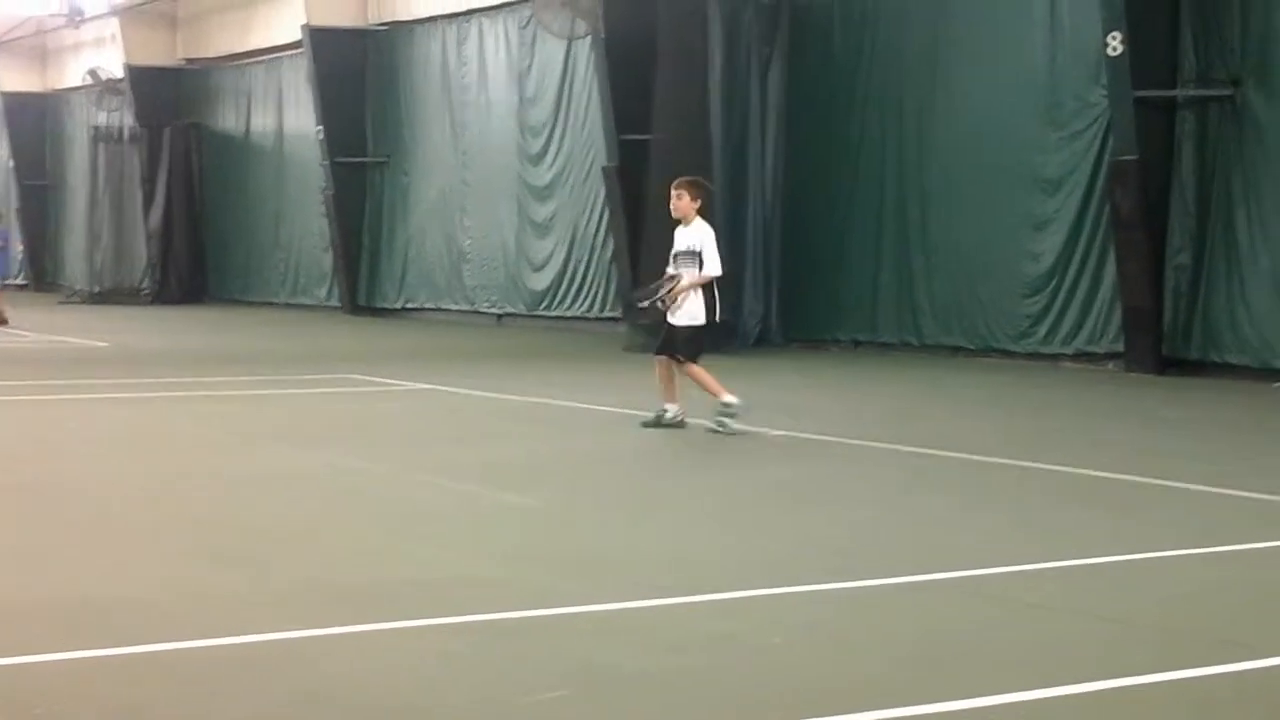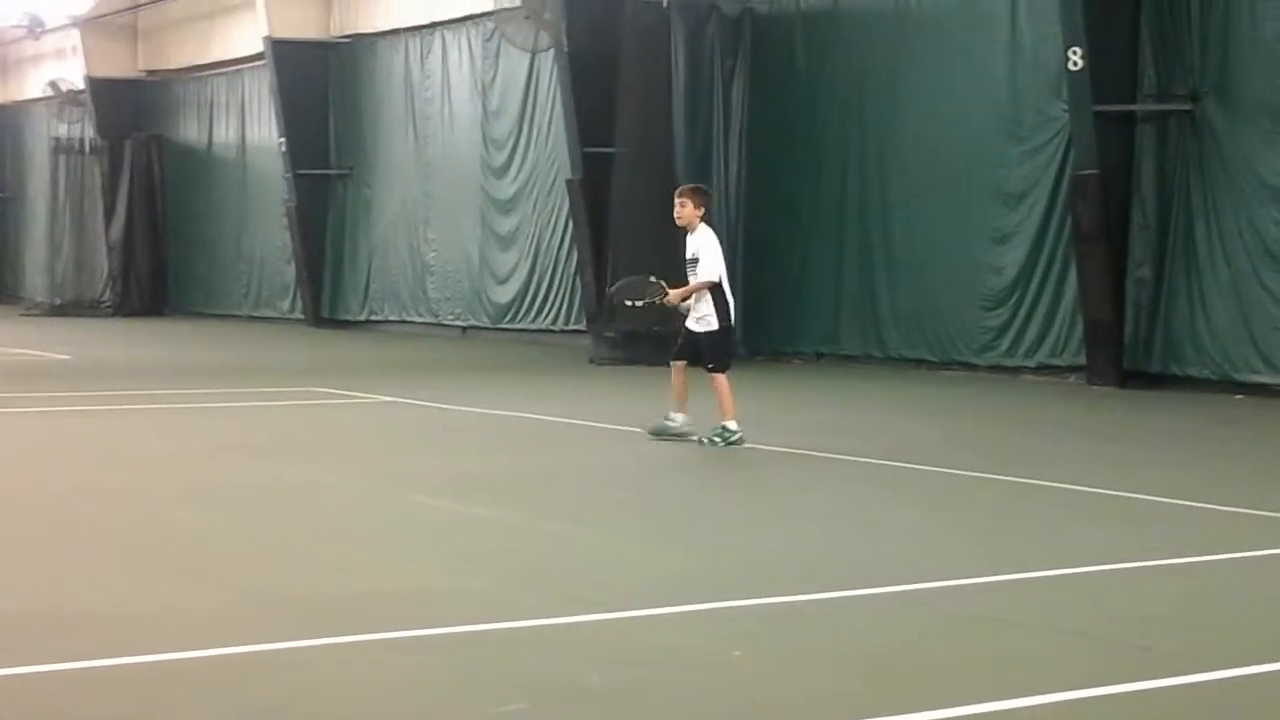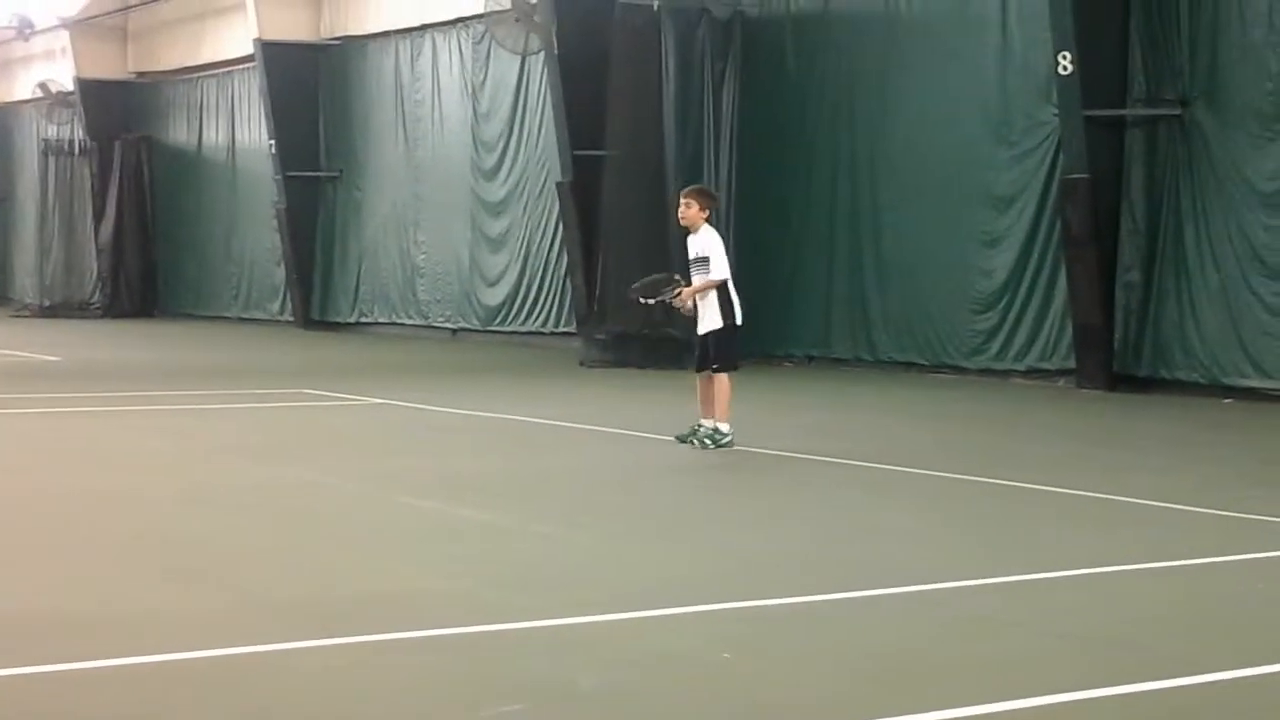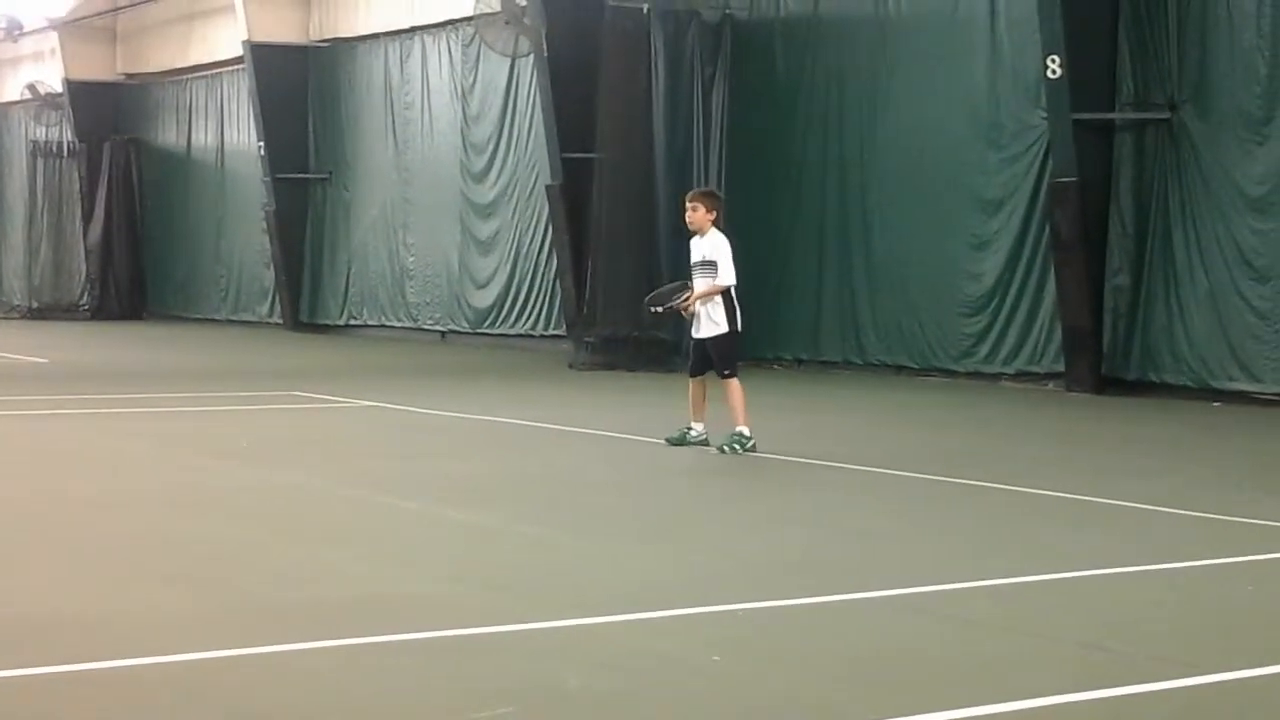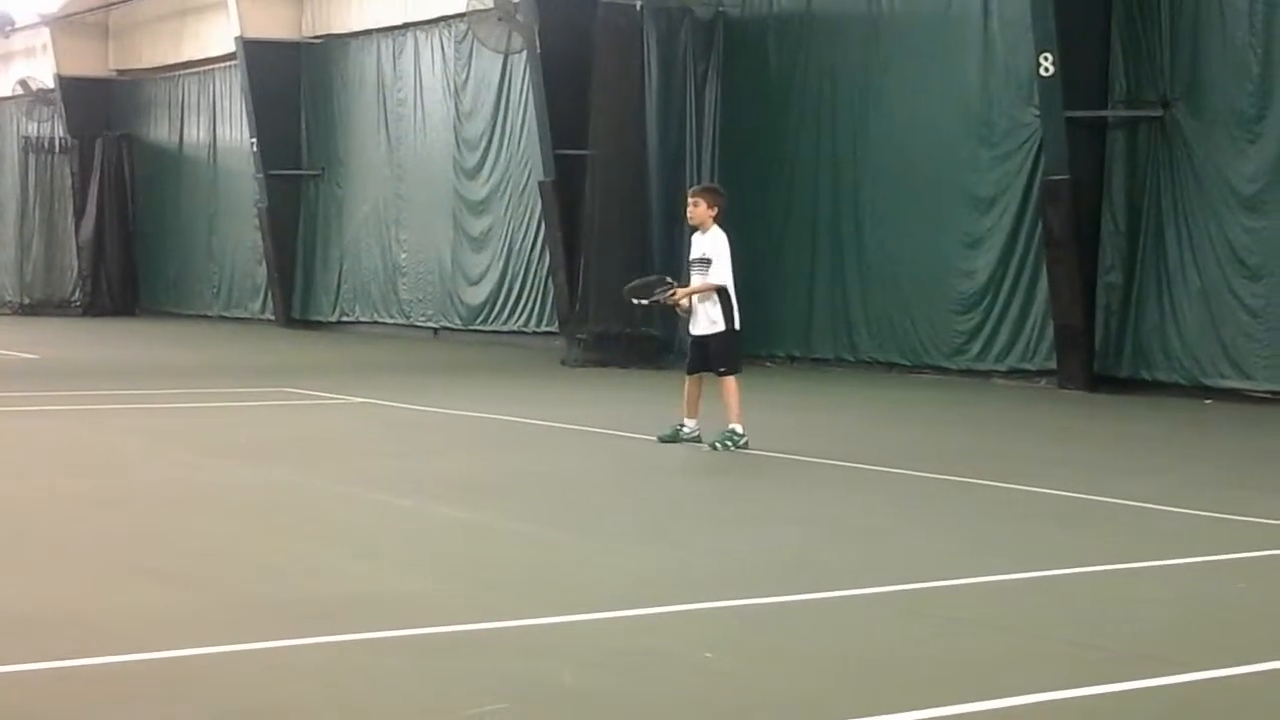
dt=0.3s
person 1, frame 1
left shoulder: (704, 231)
right shoulder: (679, 232)
left elbow: (712, 271)
left wrist: (685, 286)
right wrist: (668, 294)
left hip: (698, 311)
right hip: (679, 309)
left knee: (686, 364)
right knee: (662, 357)
left ankle: (729, 403)
right ankle: (671, 411)
person 1, frame 2
left shoulder: (706, 237)
right shoulder: (690, 237)
left elbow: (709, 278)
left wrist: (680, 293)
right wrist: (688, 300)
left hip: (715, 315)
right hip: (697, 316)
left knee: (715, 371)
right knee: (677, 362)
left ankle: (731, 428)
right ankle: (677, 419)
person 1, frame 3
left shoulder: (710, 237)
right shoulder: (692, 239)
left elbow: (719, 276)
left wrist: (691, 291)
right wrist: (690, 302)
left hip: (721, 316)
right hip: (705, 317)
left knee: (719, 371)
right knee: (703, 372)
left ankle: (723, 430)
right ankle: (707, 425)
person 1, frame 4
left shoulder: (719, 241)
right shoulder: (694, 242)
left elbow: (725, 281)
left wrist: (696, 295)
right wrist: (691, 305)
left hip: (722, 322)
right hip: (701, 323)
left knee: (728, 375)
right knee: (696, 375)
left ankle: (743, 433)
right ankle: (696, 429)
person 1, frame 5
left shoulder: (718, 238)
right shoulder: (696, 238)
left elbow: (717, 280)
left wrist: (685, 291)
right wrist: (687, 300)
left hip: (720, 320)
right hip: (699, 320)
left knee: (726, 373)
right knee: (692, 372)
left ankle: (736, 431)
right ankle: (689, 426)
